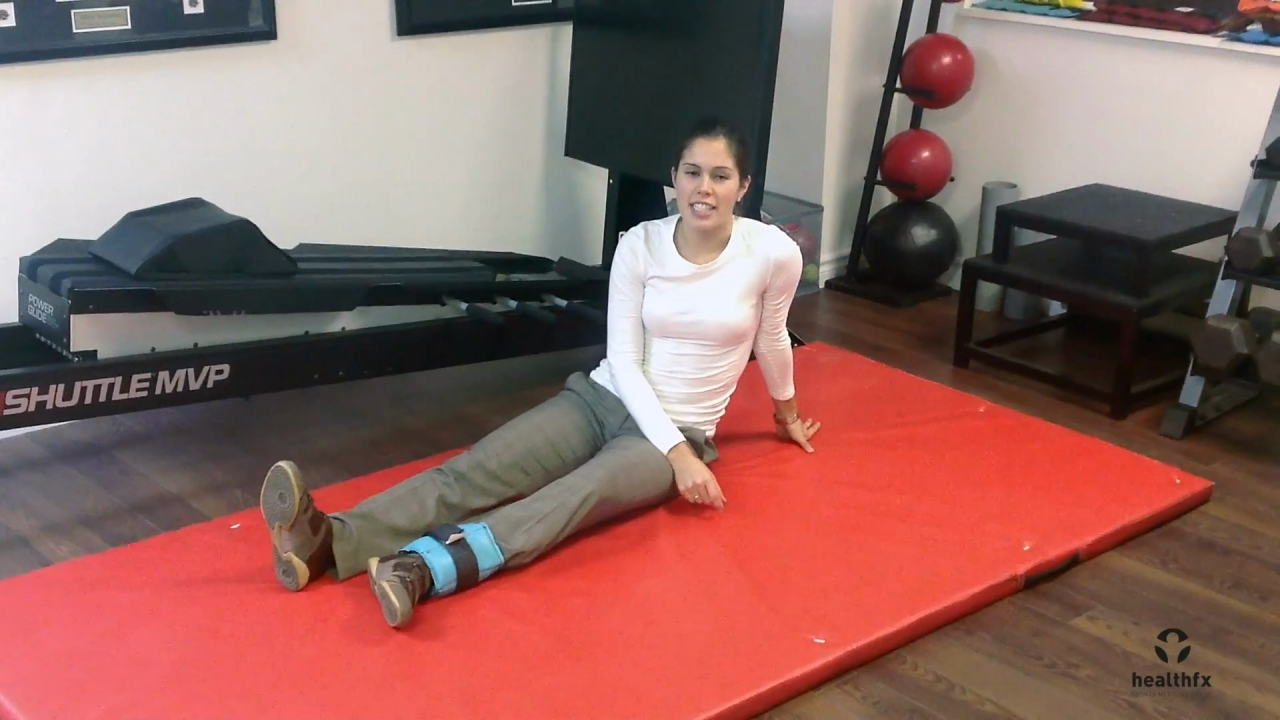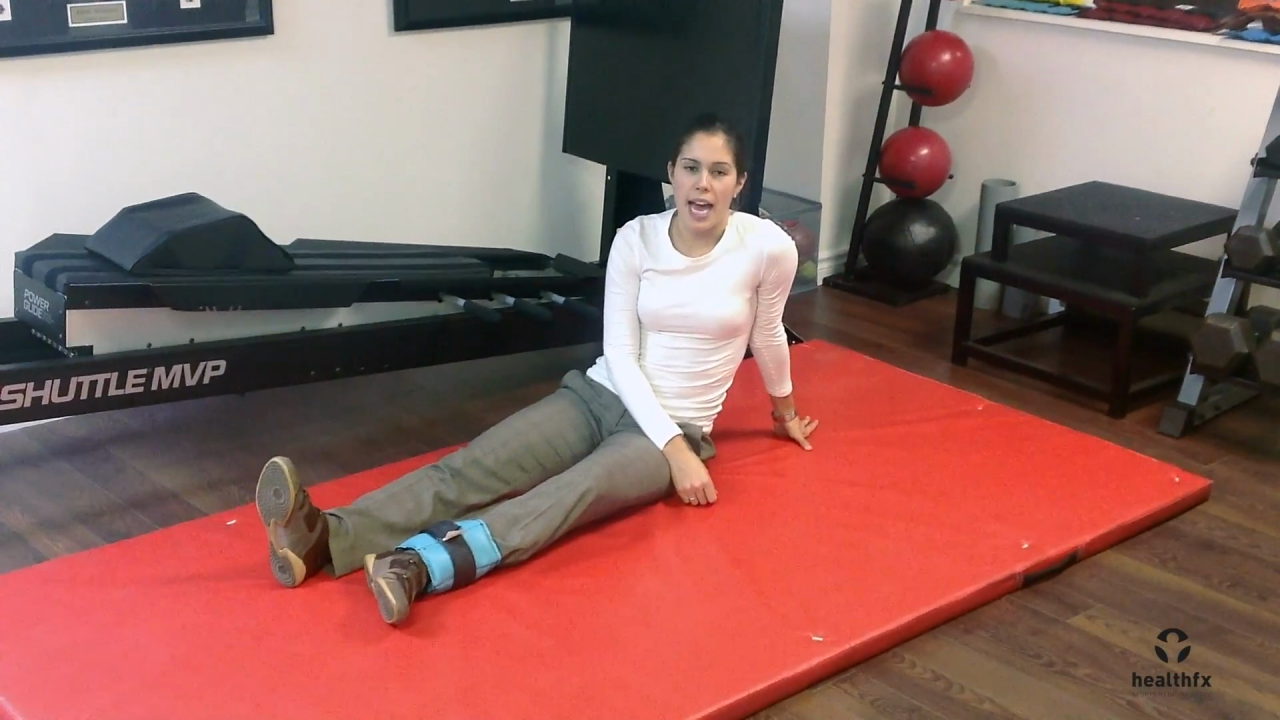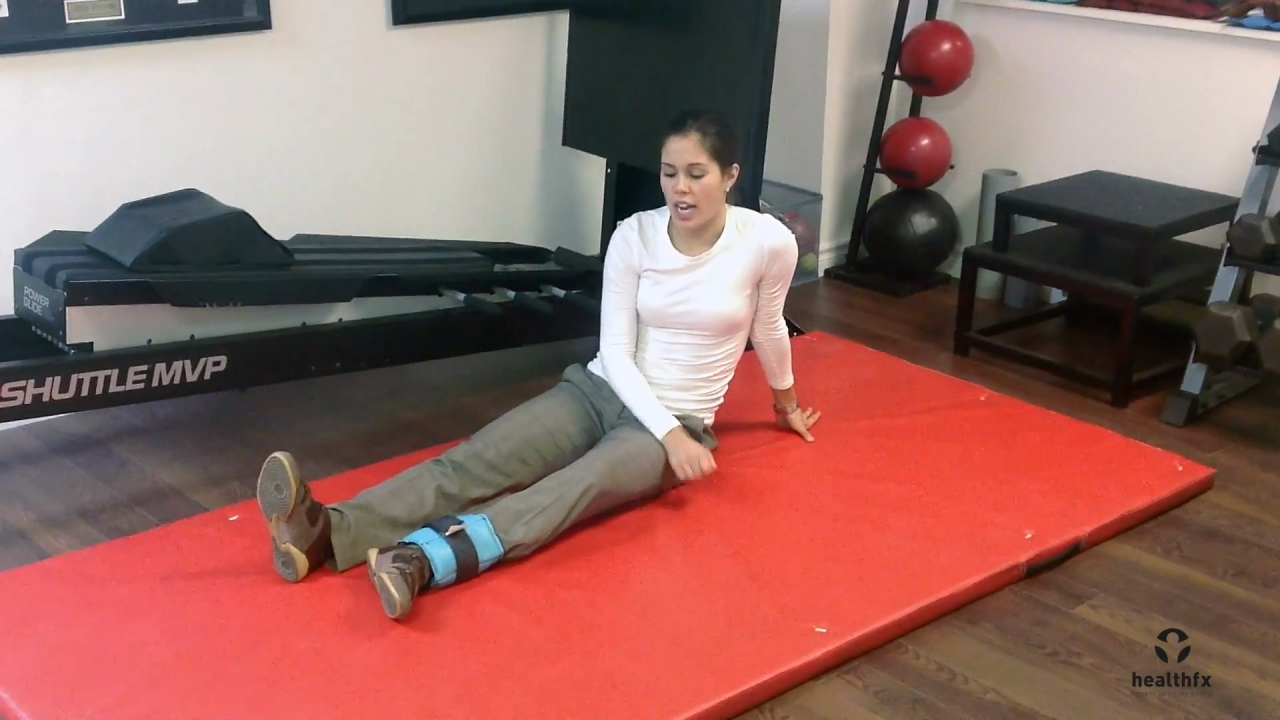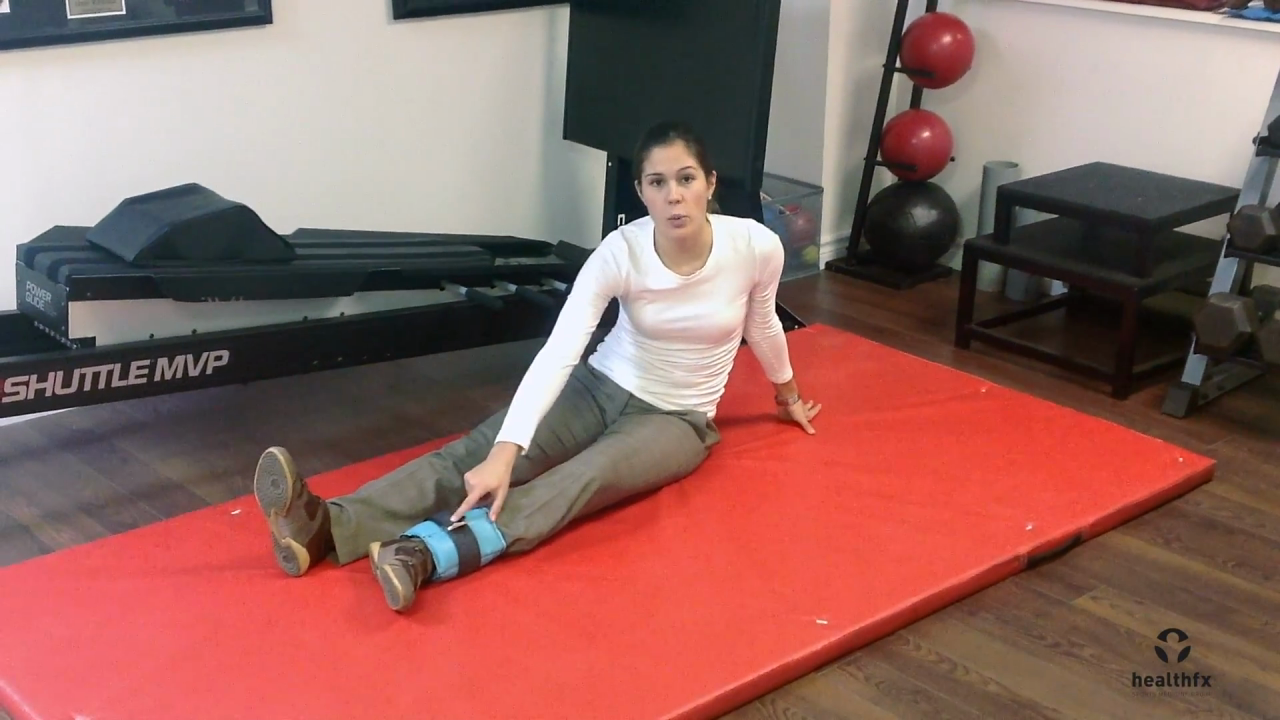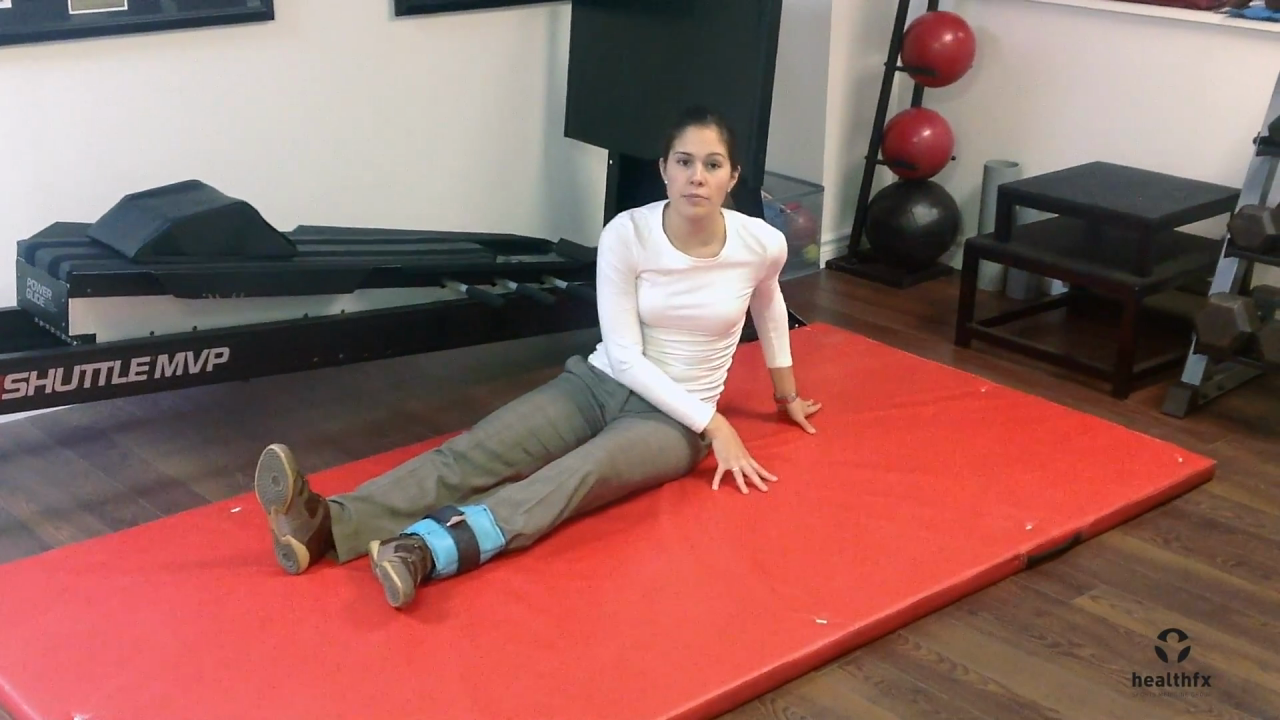
dt=1s
person 1, frame 1
left shoulder: (773, 253)
right shoulder: (640, 244)
left elbow: (771, 340)
right elbow: (623, 362)
left wrist: (787, 413)
right wrist: (679, 455)
left hip: (680, 430)
right hip: (600, 397)
left knee: (584, 492)
right knee: (472, 470)
left ankle: (424, 568)
right ankle: (327, 539)
person 1, frame 2
left shoulder: (768, 247)
right shoulder: (636, 237)
left elbow: (767, 335)
right elbow: (619, 354)
left wrist: (784, 410)
right wrist: (672, 447)
left hip: (679, 426)
right hip: (598, 394)
left knee: (581, 489)
right knee: (470, 467)
left ankle: (420, 564)
right ankle: (324, 536)
person 1, frame 3
left shoulder: (768, 242)
right shoulder: (634, 235)
left elbow: (768, 328)
right elbow: (615, 352)
left wrist: (786, 403)
right wrist: (668, 433)
left hip: (683, 421)
right hip: (599, 389)
left knee: (587, 481)
right knee: (474, 459)
left ankle: (424, 559)
right ankle: (326, 530)
person 1, frame 4
left shoulder: (757, 247)
right shoulder: (619, 253)
left elbow: (762, 325)
right elbow: (557, 354)
left wrist: (787, 395)
right wrist: (503, 453)
left hip: (675, 421)
right hip: (601, 387)
left knee: (593, 473)
right knee: (473, 453)
left ankle: (427, 552)
right ankle: (325, 524)
person 1, frame 5
left shoulder: (763, 244)
right shoulder: (626, 234)
right elbow: (625, 357)
left wrist: (785, 388)
right wrist: (714, 424)
left hip: (673, 420)
right hip: (598, 382)
left knee: (588, 469)
right knee: (476, 451)
left ankle: (426, 551)
right ankle: (327, 522)
